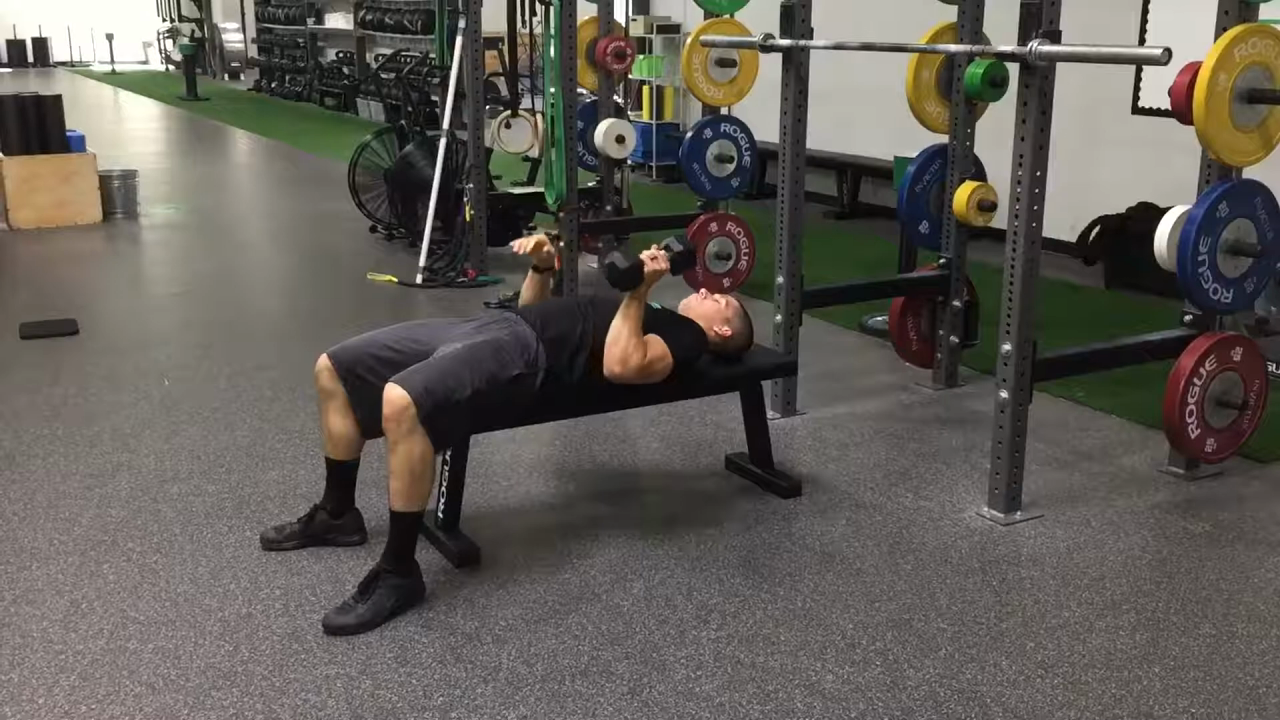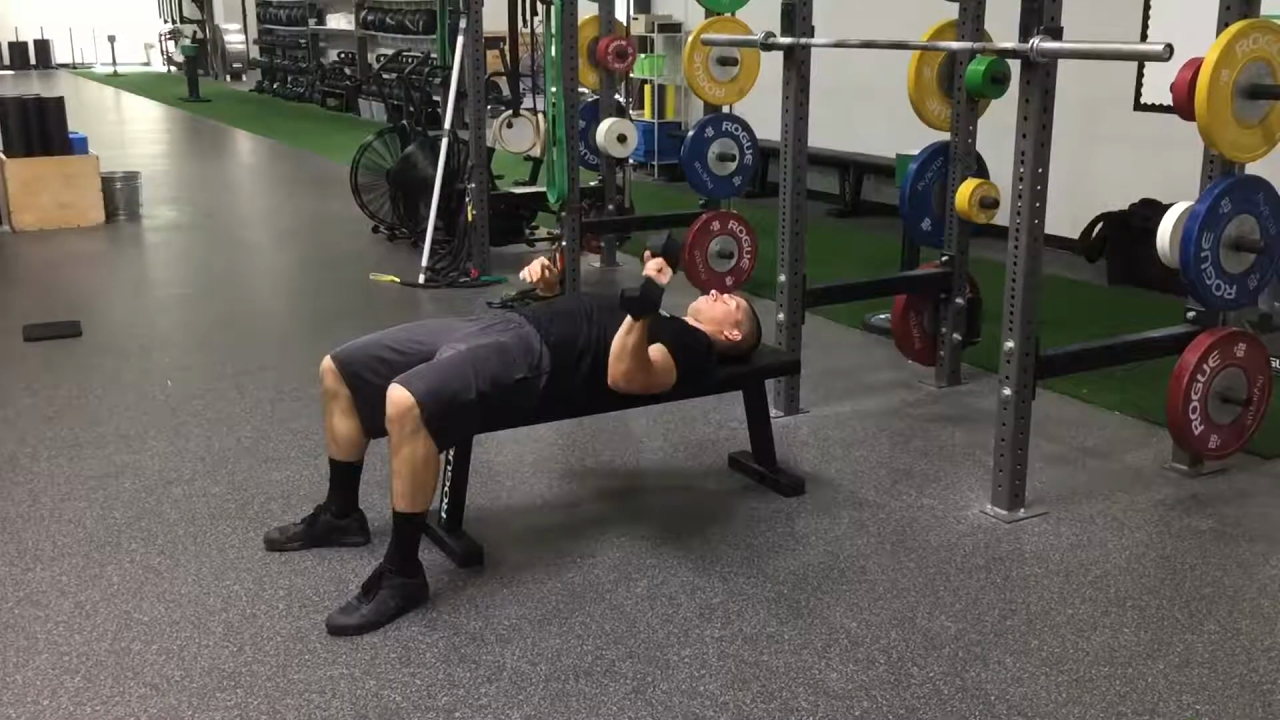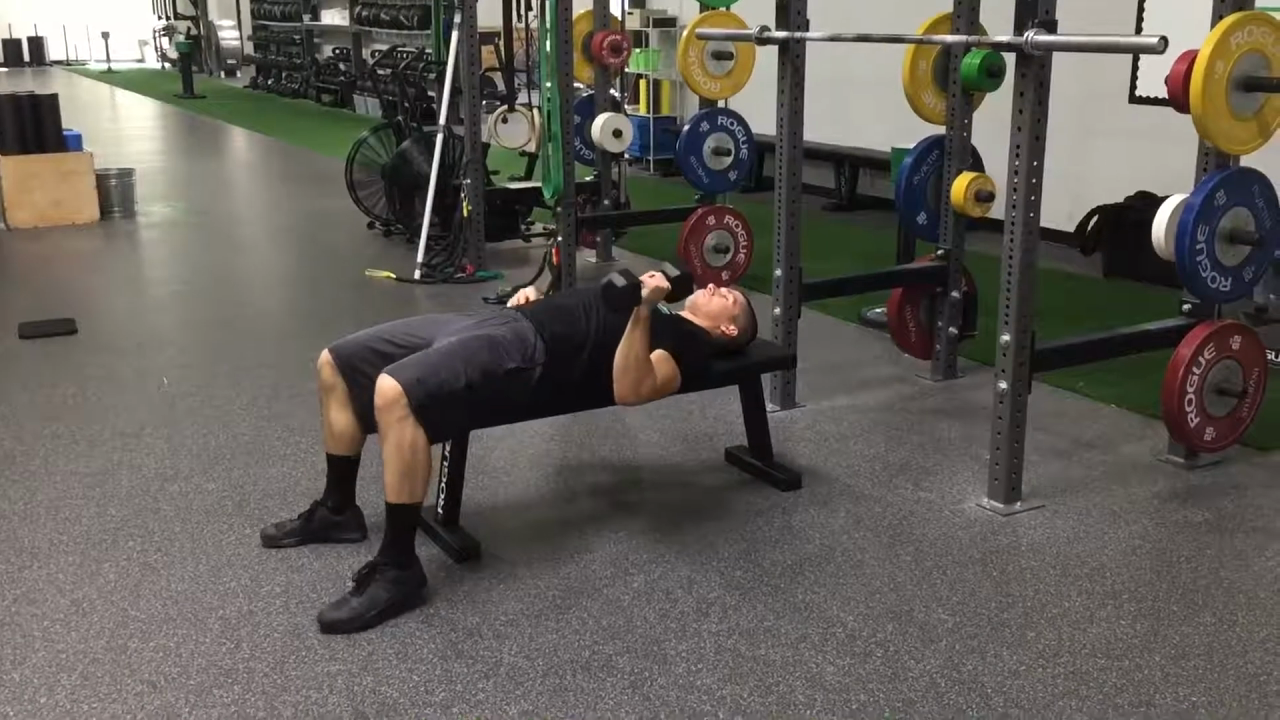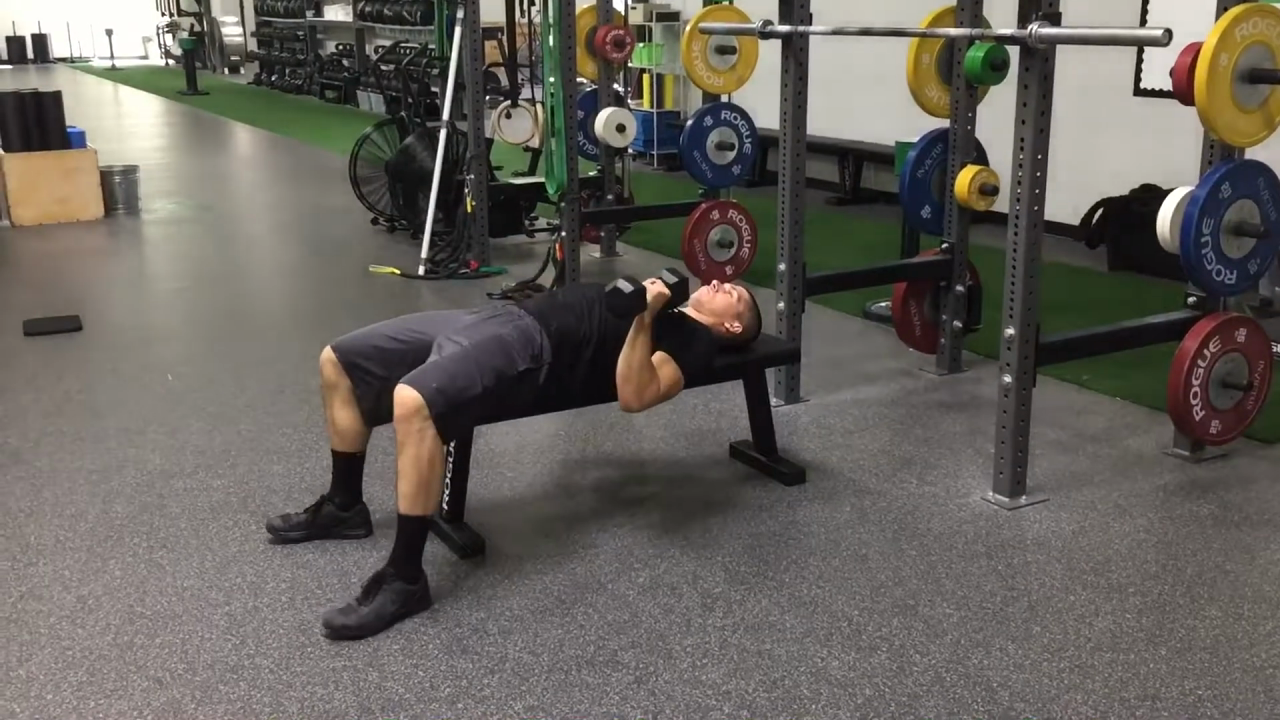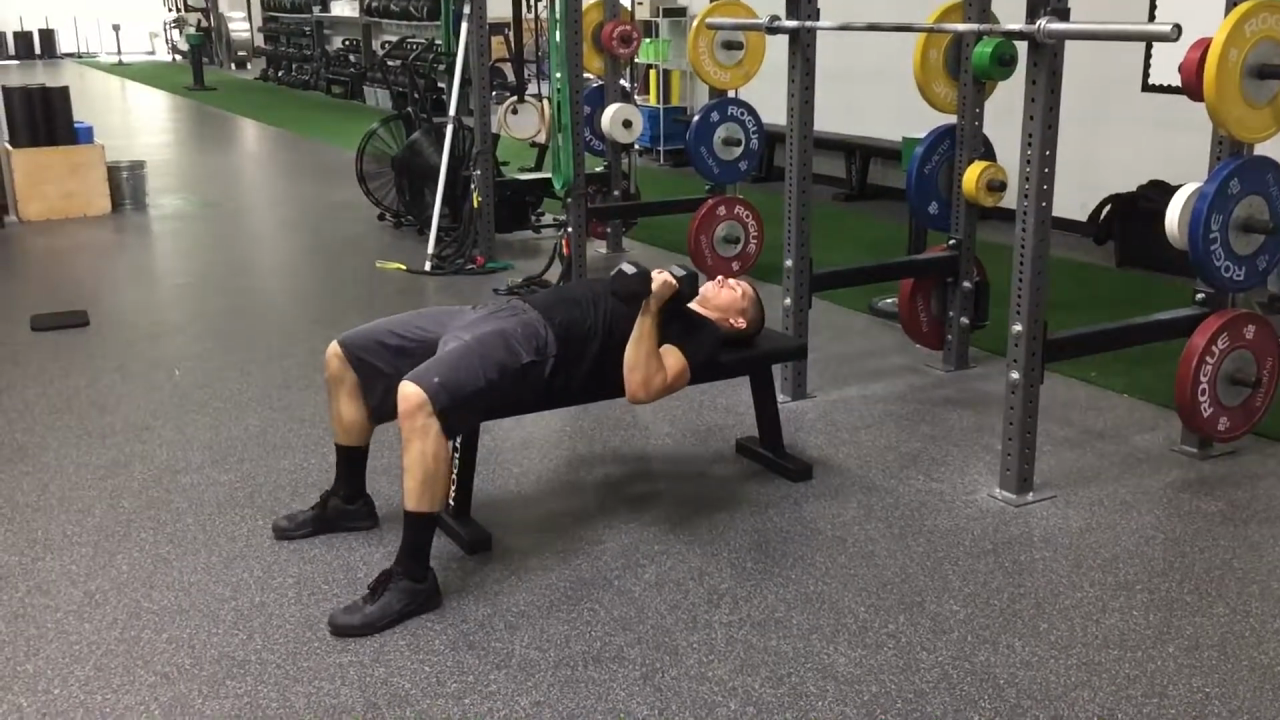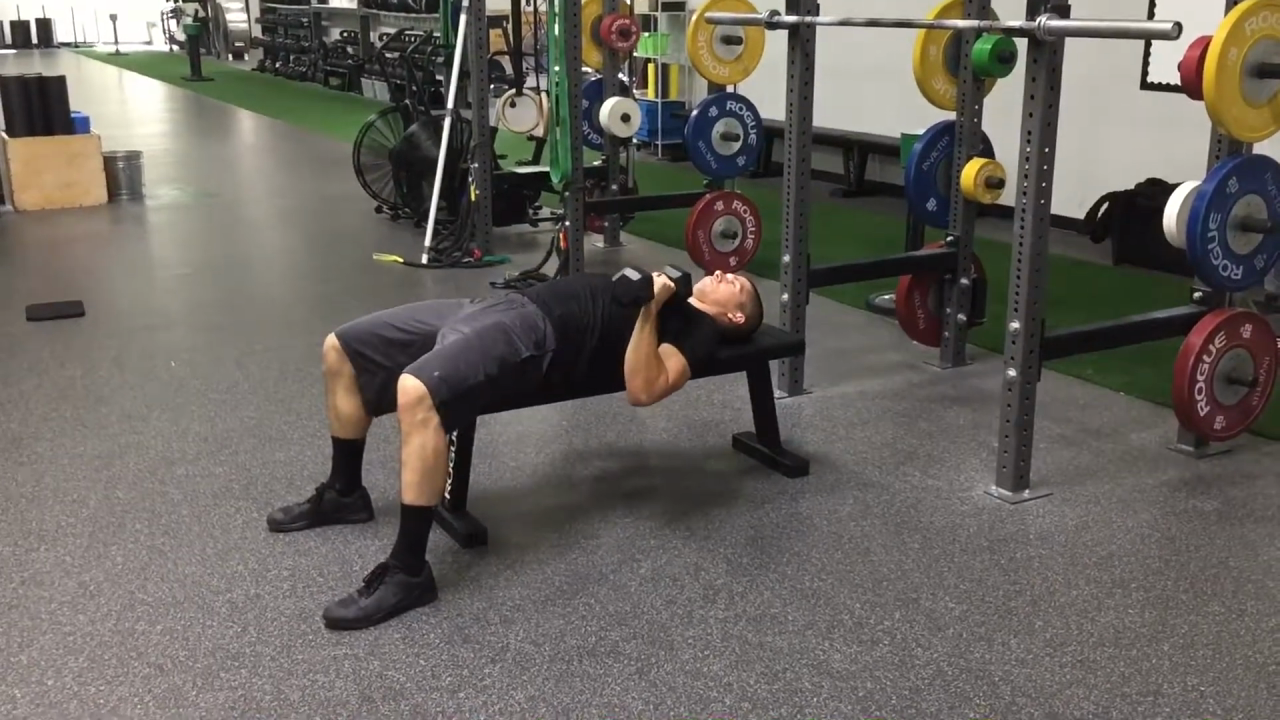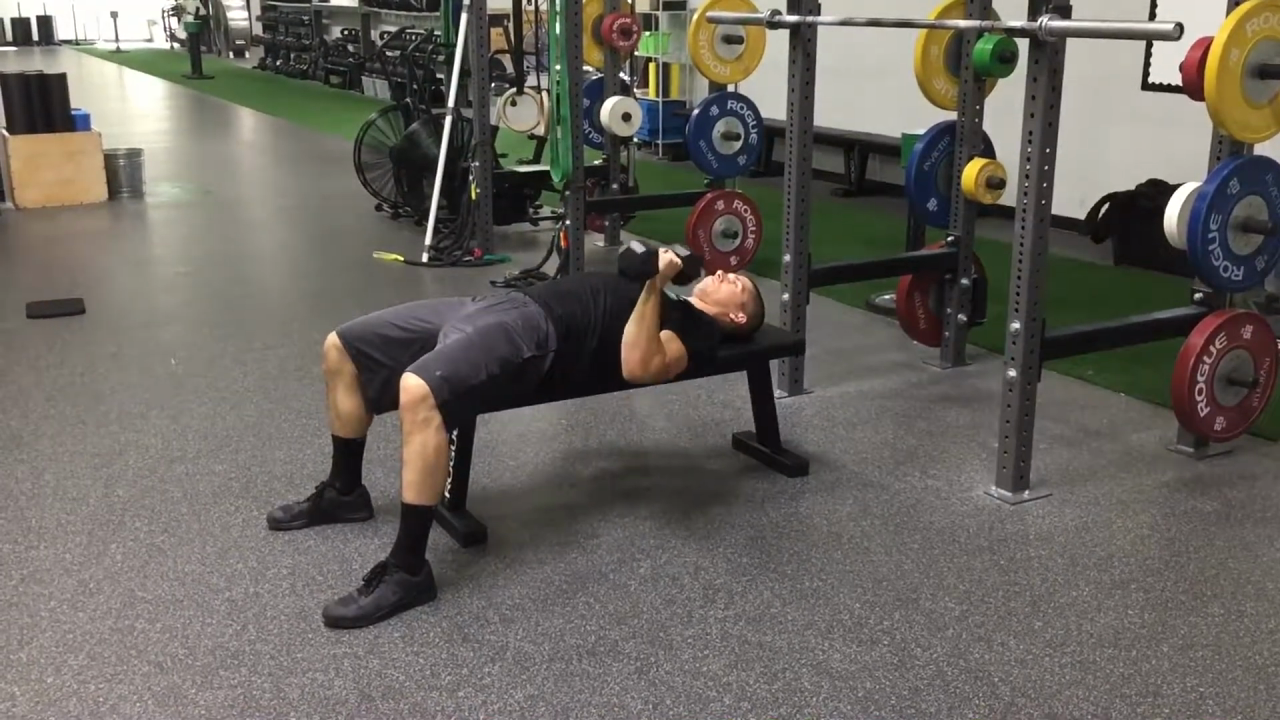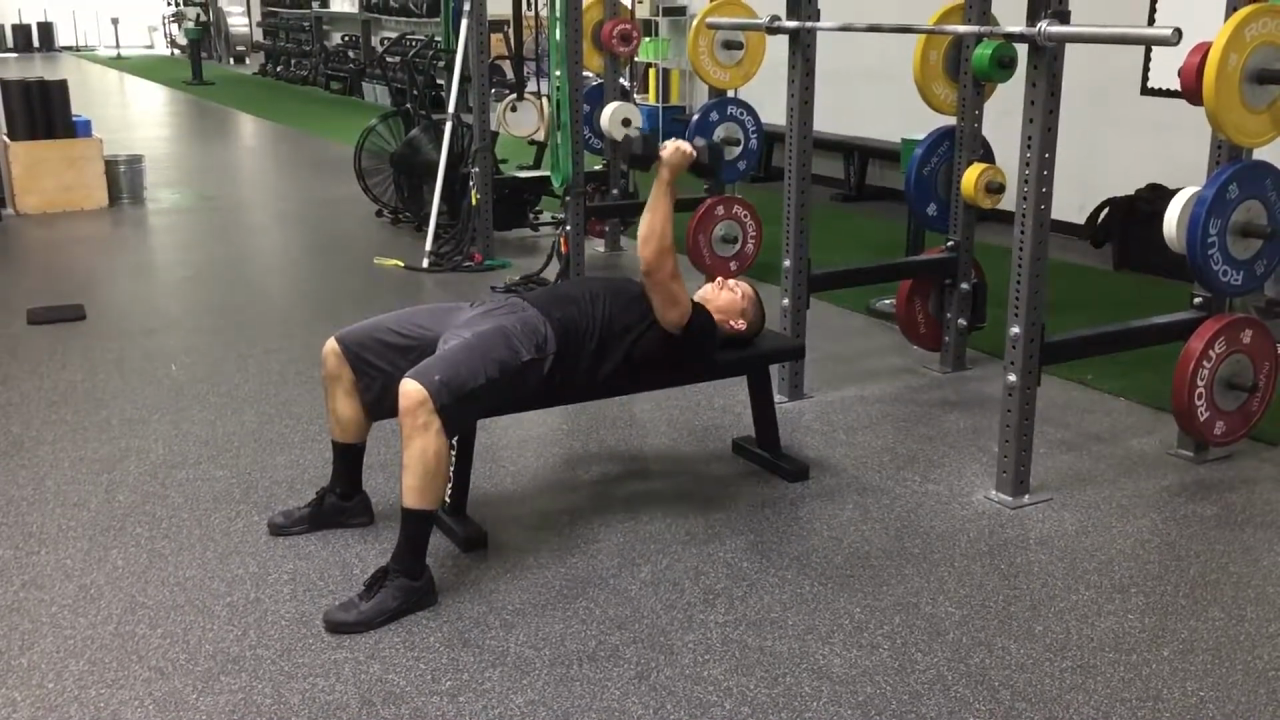
dt=0.5s
person 1, frame 1
left shoulder: (685, 338)
right shoulder: (648, 319)
left elbow: (618, 366)
left wrist: (641, 287)
right wrist: (542, 266)
left hip: (522, 355)
left knee: (402, 403)
right knee: (334, 369)
left ankle: (398, 573)
right ankle: (337, 514)
person 1, frame 2
left shoulder: (695, 347)
right shoulder: (655, 325)
left elbow: (621, 376)
left wrist: (646, 300)
right wrist: (549, 288)
left hip: (526, 357)
right hip: (501, 328)
left knee: (406, 405)
right knee: (337, 371)
left ankle: (402, 574)
right ankle: (340, 515)
person 1, frame 3
left shoulder: (691, 341)
right shoulder: (651, 316)
left elbow: (629, 389)
left wrist: (644, 307)
right wrist: (533, 299)
left hip: (522, 351)
right hip: (500, 322)
left knee: (394, 393)
right knee: (337, 365)
left ankle: (397, 568)
right ankle: (338, 510)
person 1, frame 4
left shoulder: (693, 339)
right shoulder: (656, 306)
left elbow: (634, 395)
left wrist: (645, 317)
left hip: (528, 349)
left knee: (412, 403)
right knee: (338, 363)
left ankle: (404, 578)
right ankle: (343, 507)
person 1, frame 5
left shoulder: (698, 332)
right shoulder: (663, 305)
left elbow: (640, 386)
left wrist: (652, 305)
left hip: (533, 343)
left knee: (417, 400)
right knee: (343, 358)
left ankle: (412, 577)
right ankle: (348, 500)
person 1, frame 6
left shoulder: (696, 327)
right shoulder: (663, 296)
left elbow: (642, 390)
left wrist: (650, 308)
left hip: (531, 335)
left knee: (417, 393)
right knee: (341, 350)
left ankle: (408, 571)
right ankle: (344, 493)
person 1, frame 7
left shoulder: (697, 328)
right shoulder: (662, 307)
left elbow: (636, 367)
left wrist: (656, 284)
left hip: (533, 334)
left knee: (420, 391)
right knee: (342, 349)
left ankle: (407, 570)
right ankle: (344, 491)
person 1, frame 8
left shoulder: (692, 331)
right shoulder: (664, 308)
left elbow: (655, 266)
left wrist: (667, 176)
left hip: (533, 339)
left knee: (418, 398)
right knee: (340, 355)
left ankle: (408, 576)
right ankle: (344, 497)
